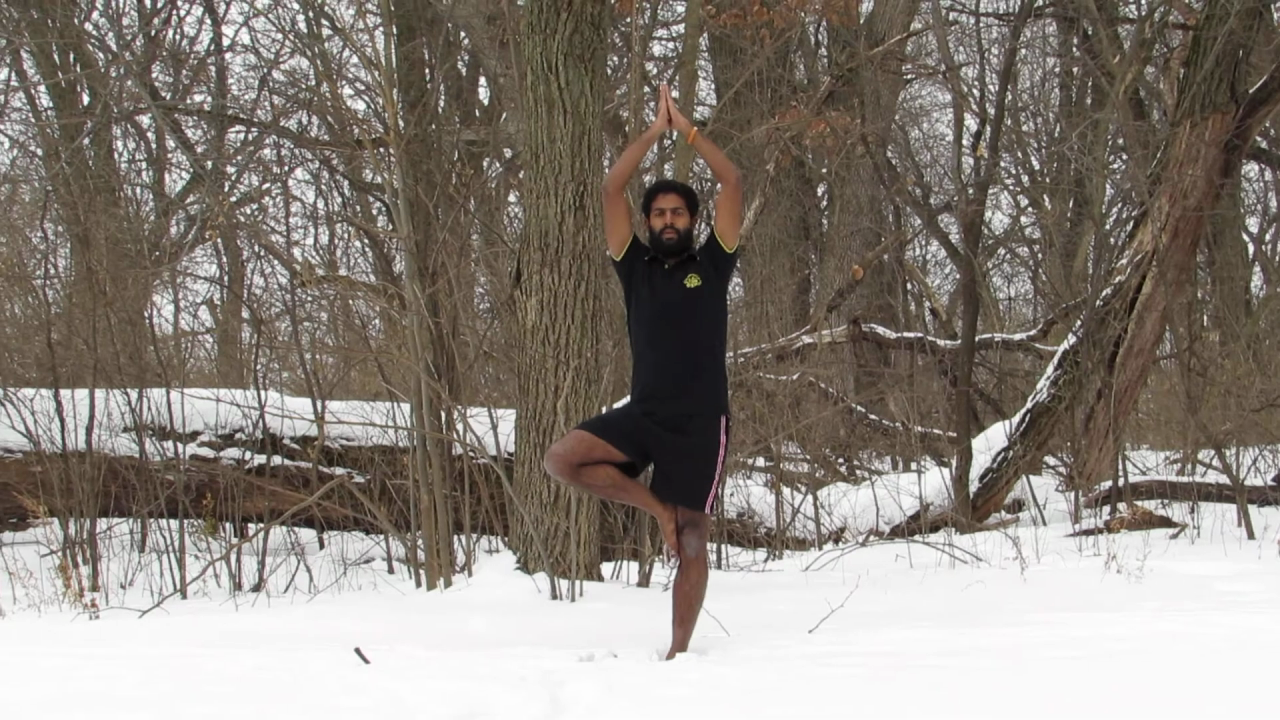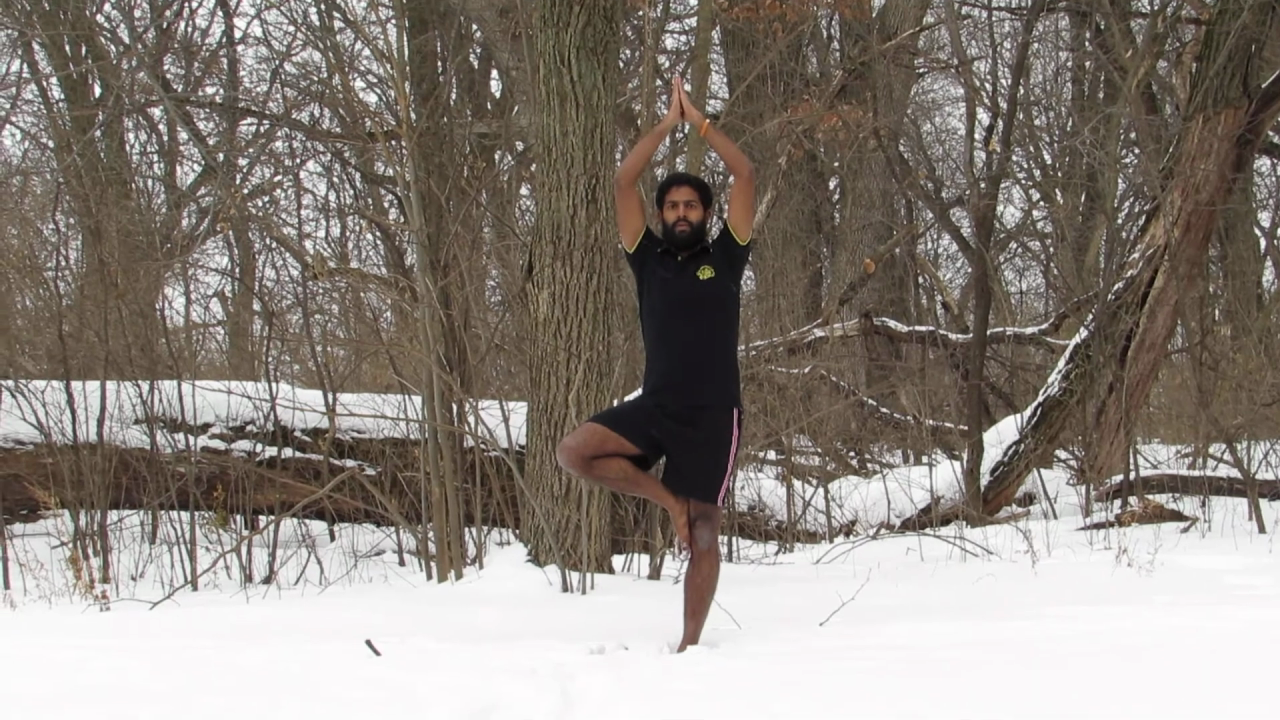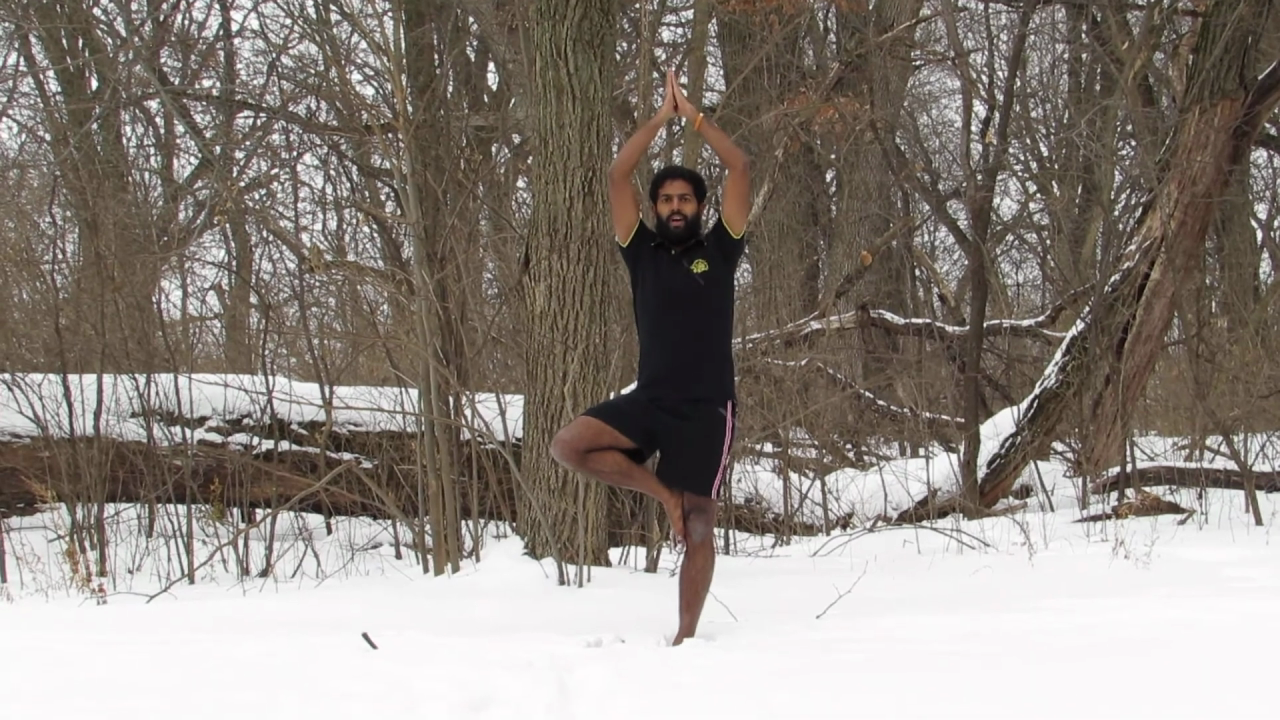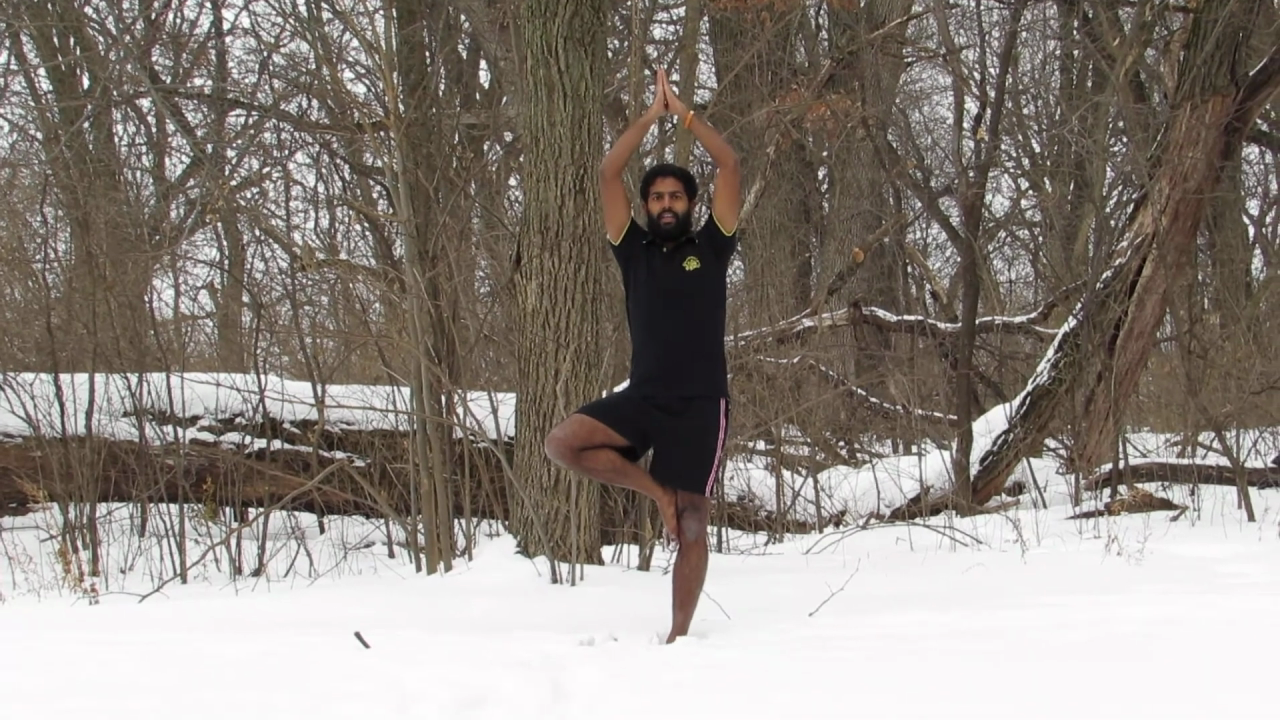
dt=0.5s
person 1, frame 1
left shoulder: (712, 266)
right shoulder: (635, 267)
left elbow: (732, 183)
right elbow: (610, 189)
left wrist: (687, 128)
right wrist: (653, 130)
left hip: (701, 420)
right hip: (643, 413)
left knee: (692, 541)
right knee: (561, 458)
left ankle: (680, 650)
right ankle: (657, 508)
person 1, frame 2
left shoulder: (724, 257)
right shoulder: (649, 259)
left elbow: (745, 175)
right elbow: (623, 182)
left wrist: (700, 121)
right wrist: (667, 122)
left hip: (713, 412)
right hip: (654, 405)
left knee: (704, 534)
right knee: (573, 451)
left ankle: (690, 644)
right ankle: (669, 500)
person 1, frame 3
left shoulder: (719, 251)
right shoulder: (642, 252)
left elbow: (740, 169)
right elbow: (617, 176)
left wrist: (693, 115)
right wrist: (659, 116)
left hip: (707, 406)
right hip: (649, 399)
left knee: (699, 526)
right knee: (567, 445)
left ankle: (686, 636)
right ankle: (663, 493)
person 1, frame 4
left shoulder: (711, 246)
right shoulder: (634, 250)
left elbow: (730, 166)
right elbow: (608, 173)
left wrist: (684, 112)
right wrist: (651, 113)
left hip: (701, 403)
right hip: (642, 396)
left knee: (692, 524)
right knee: (561, 442)
left ankle: (680, 634)
right ankle: (657, 492)
